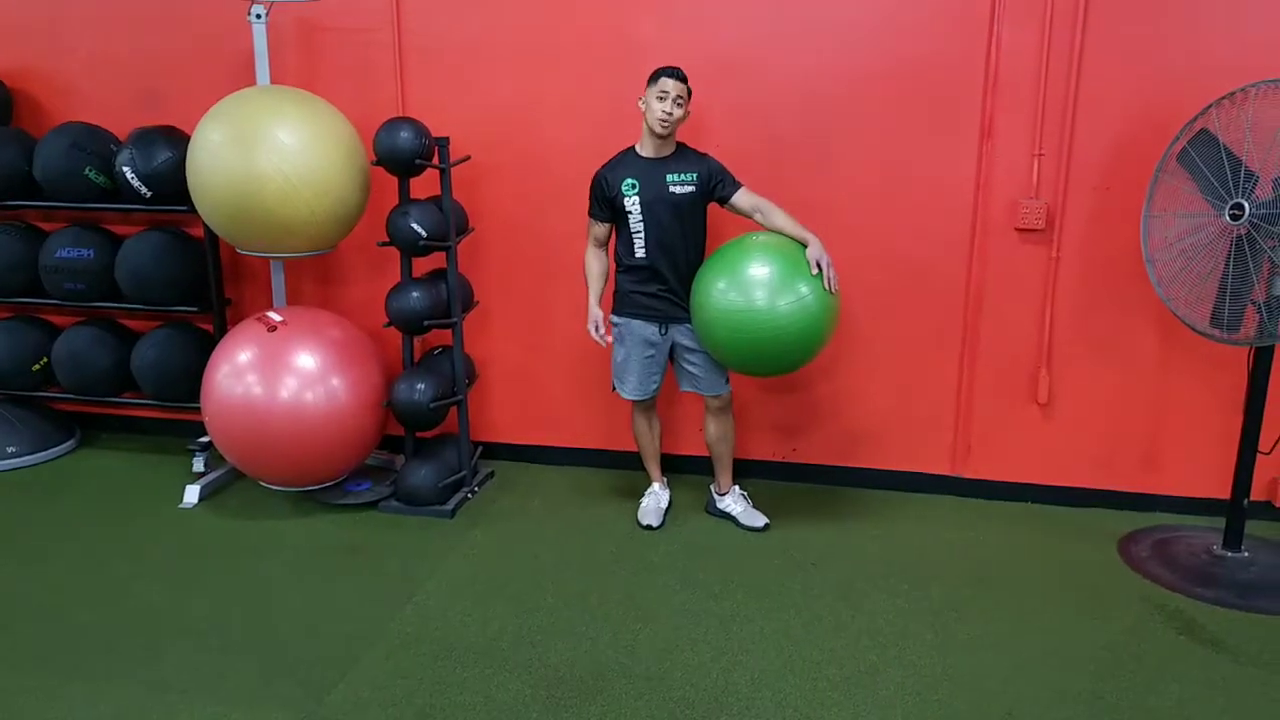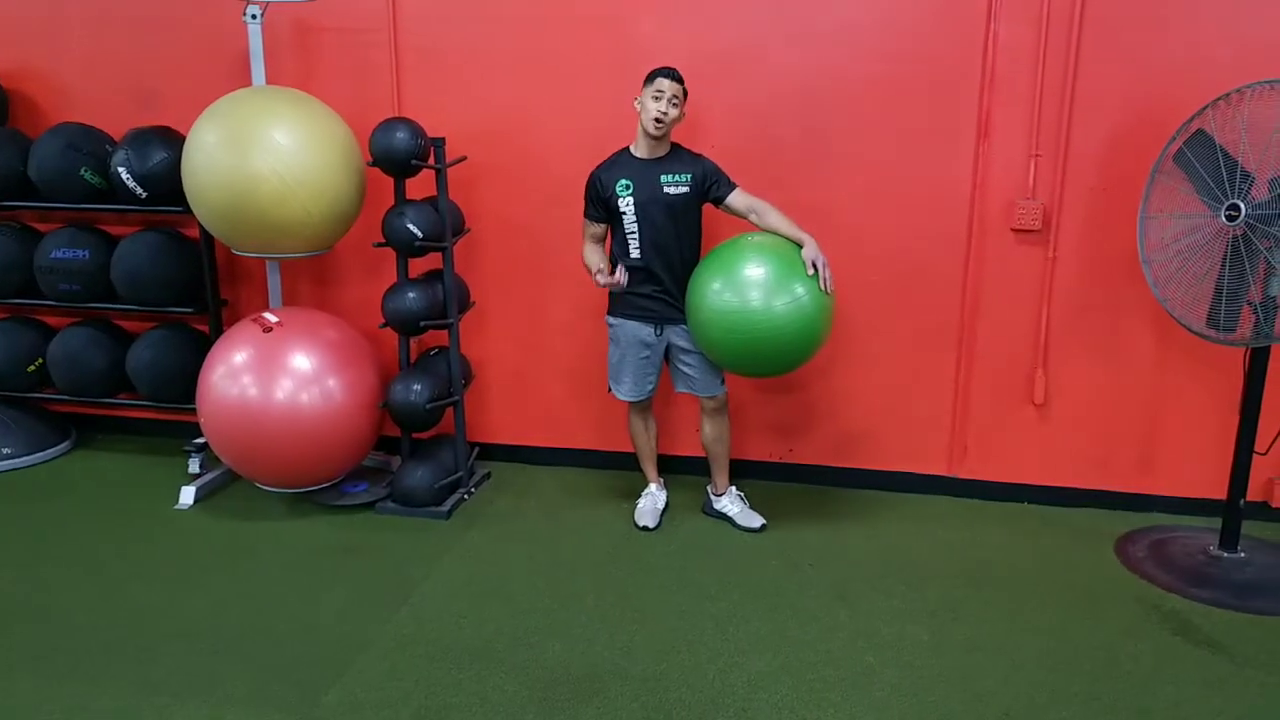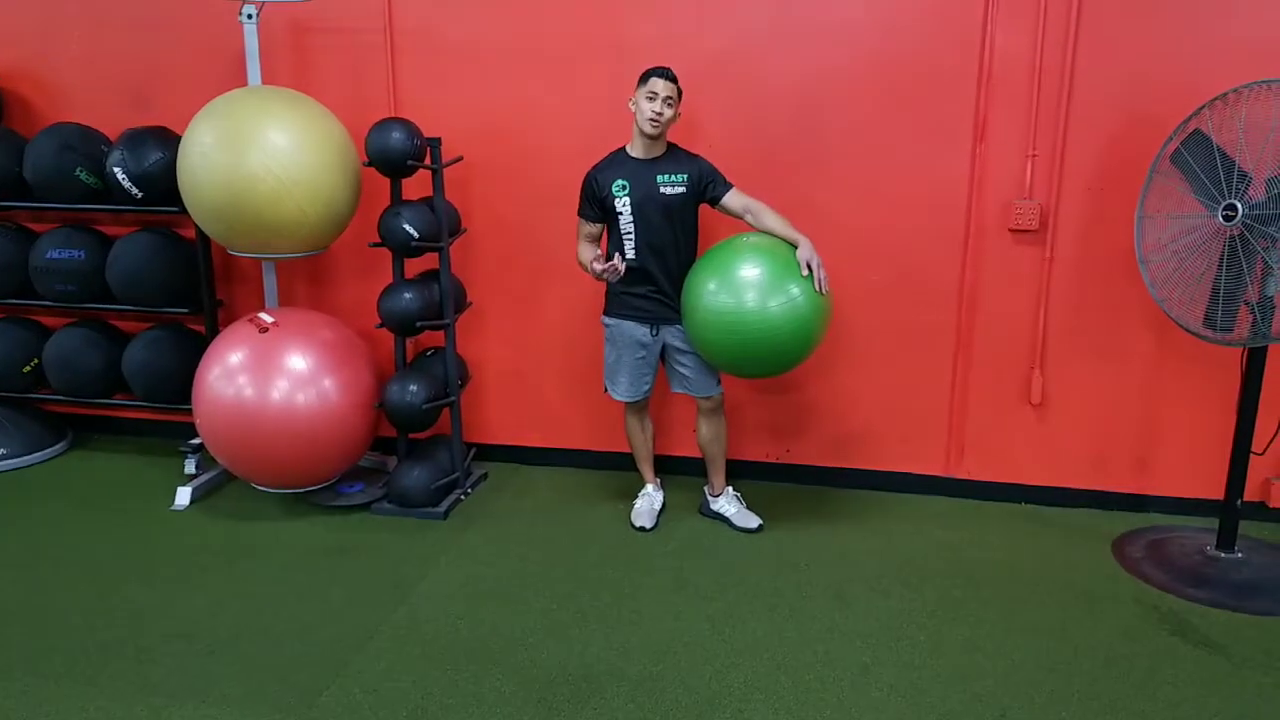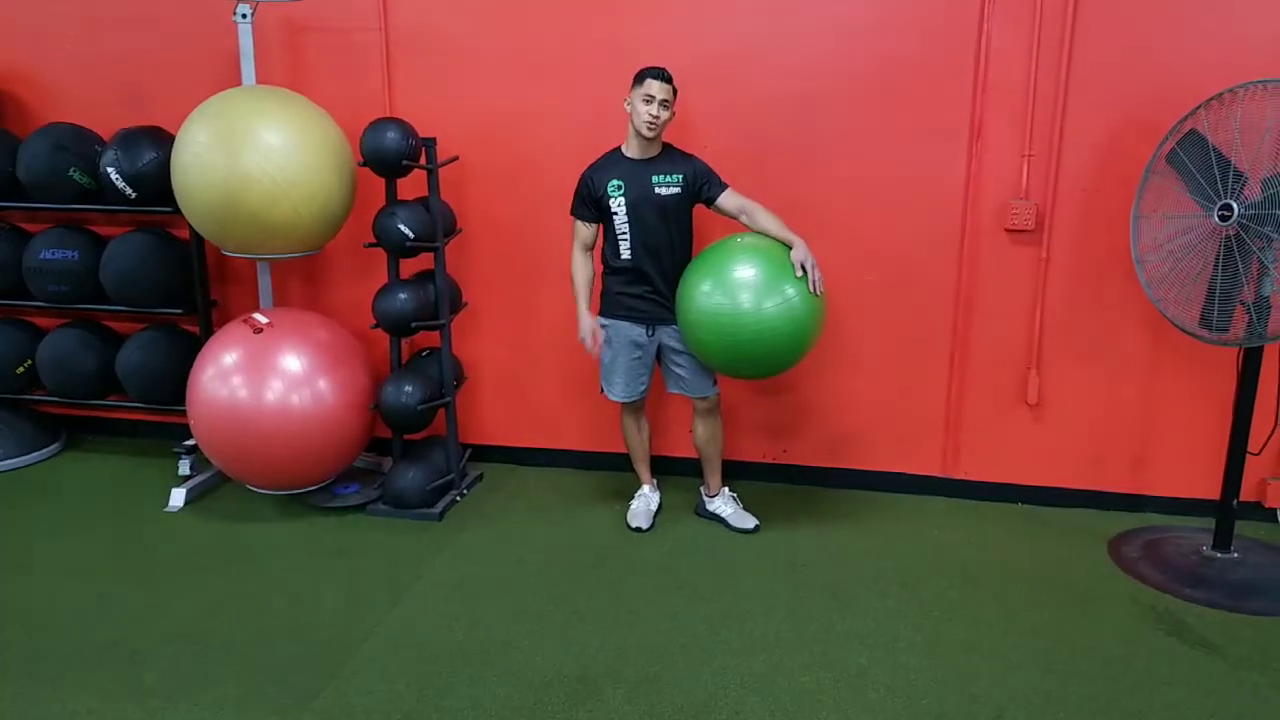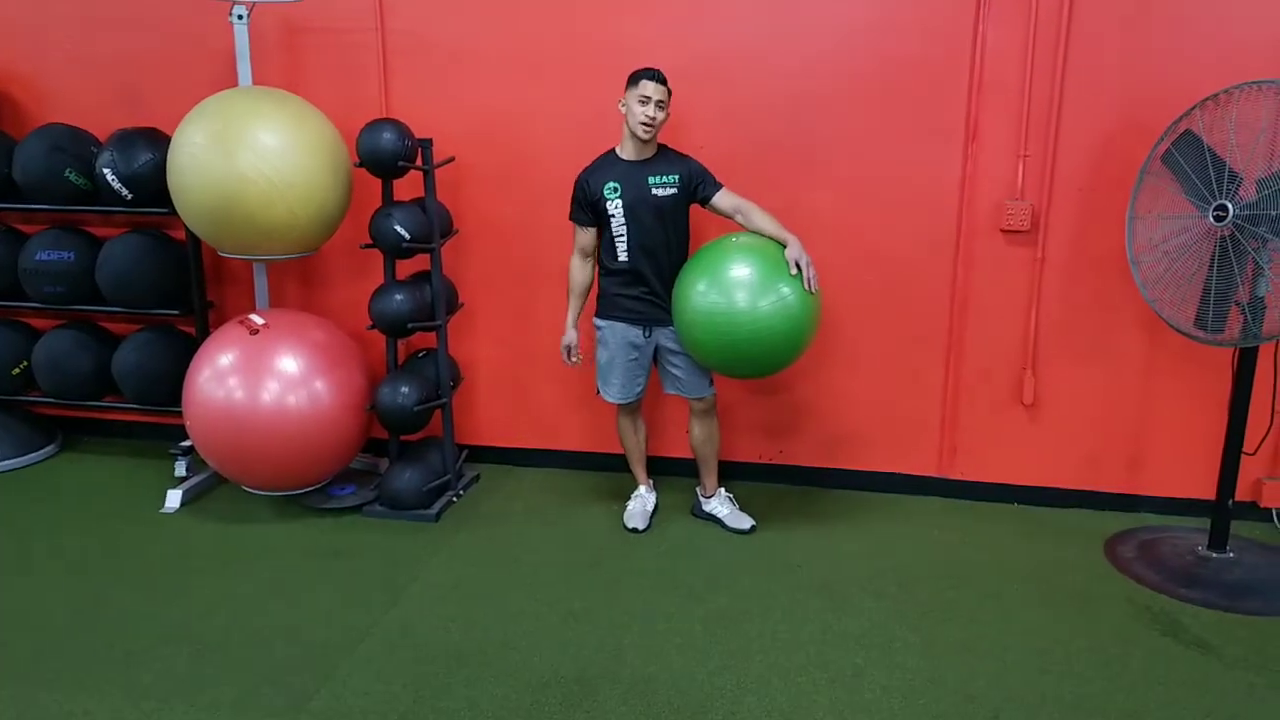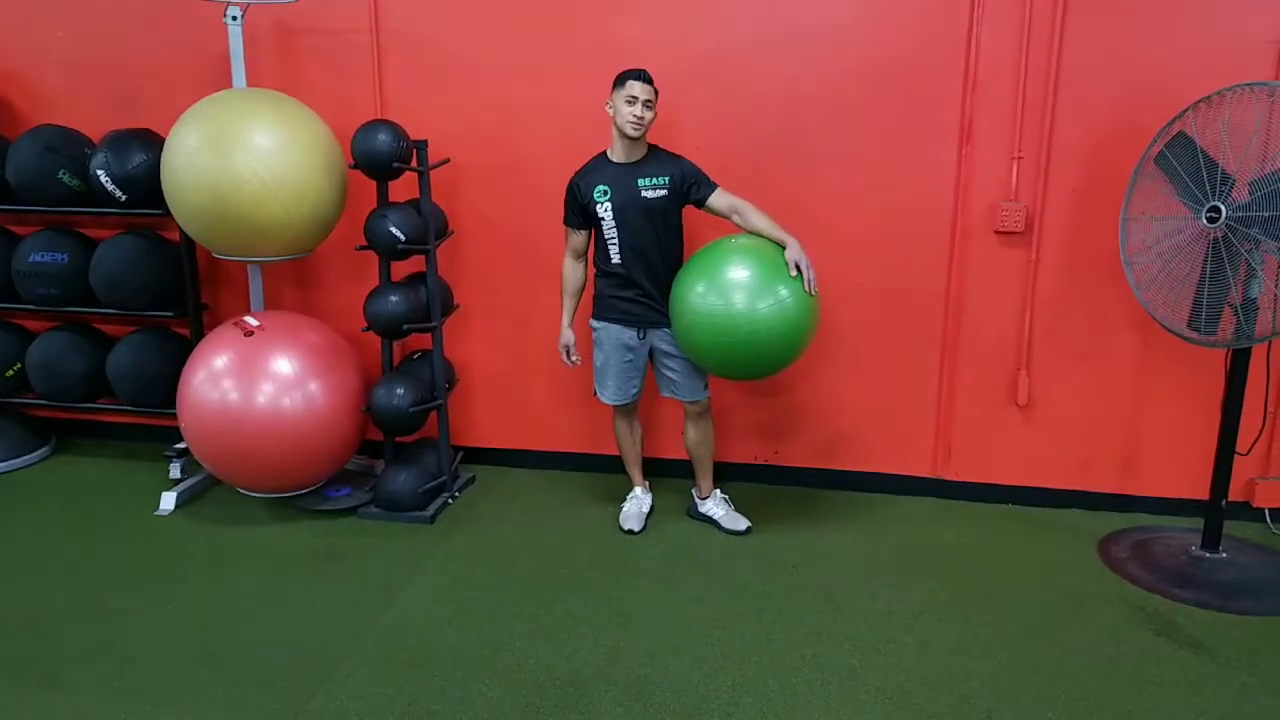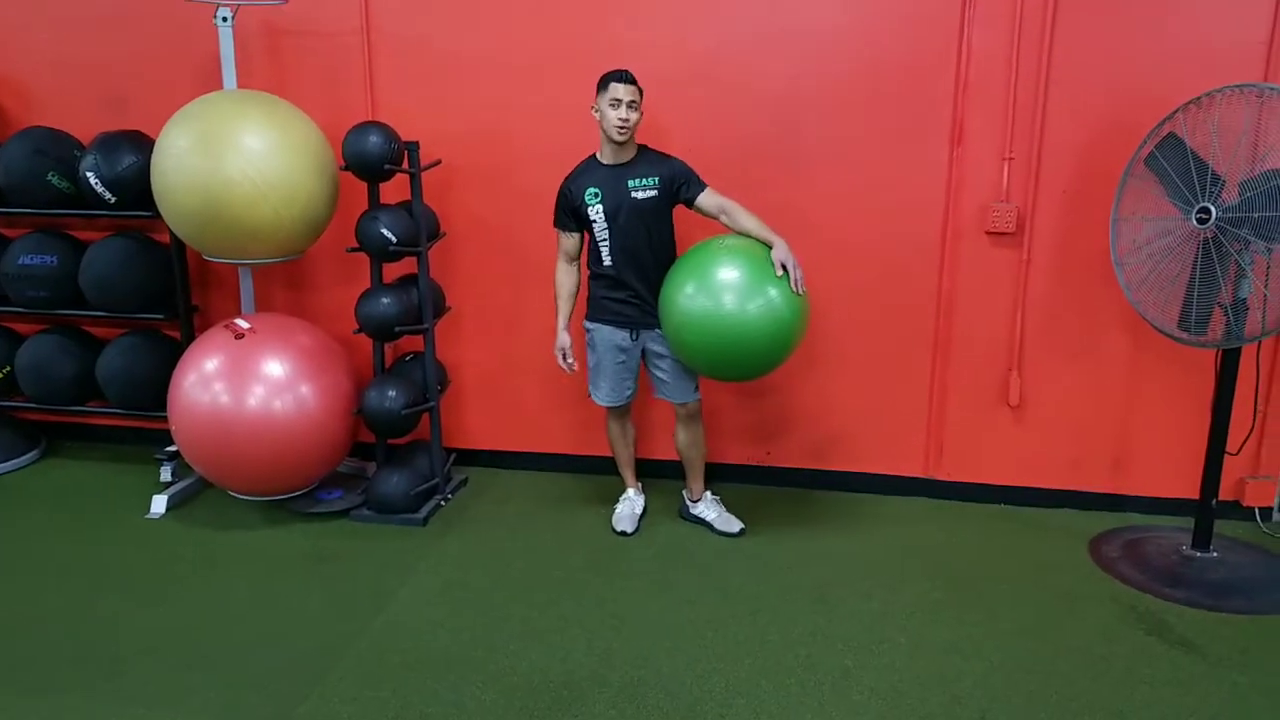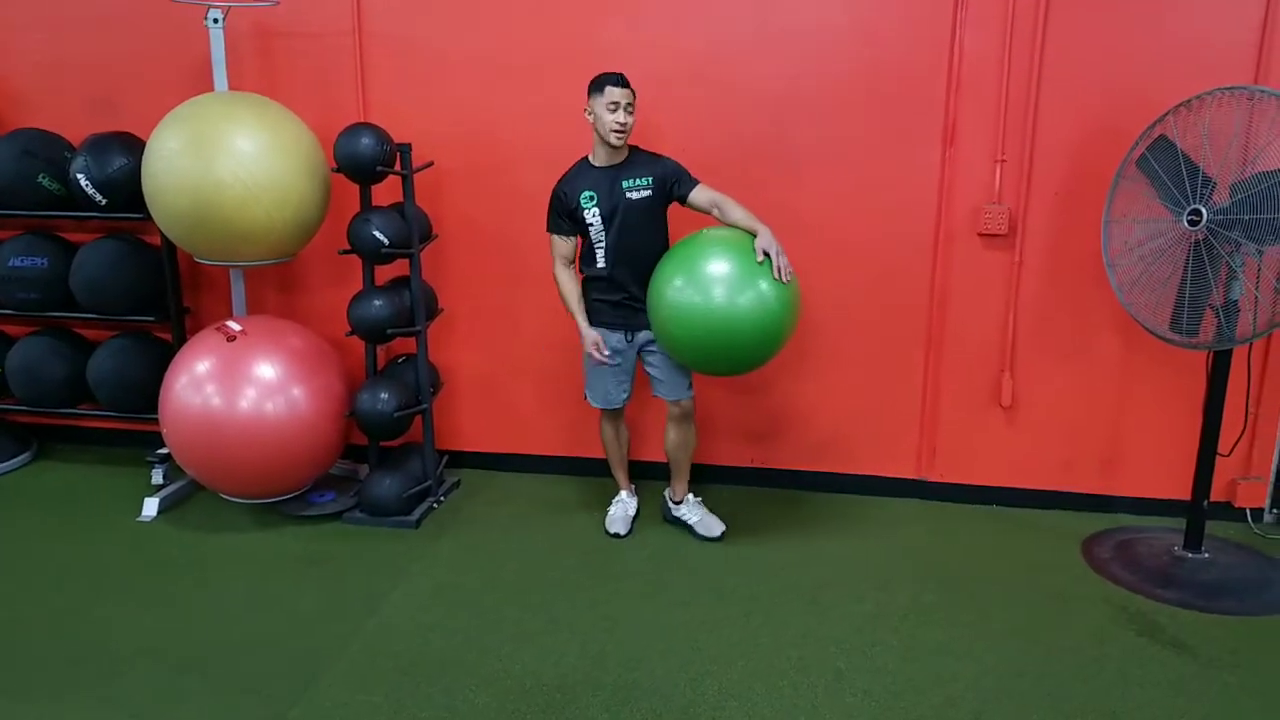
dt=0.2s
person 1, frame 1
left shoulder: (701, 168)
right shoulder: (611, 175)
left elbow: (757, 208)
right elbow: (597, 246)
left wrist: (810, 240)
right wrist: (593, 305)
left hip: (694, 309)
right hip: (635, 314)
left knee: (718, 399)
right knee: (642, 402)
left ankle: (724, 493)
right ankle: (657, 487)
person 1, frame 2
left shoulder: (696, 168)
right shoulder: (606, 176)
left elbow: (752, 208)
right elbow: (592, 241)
left wrist: (805, 241)
right wrist: (599, 272)
left hip: (689, 310)
right hip: (631, 314)
left knee: (714, 401)
right knee: (639, 403)
left ankle: (721, 494)
right ankle: (653, 488)
person 1, frame 3
left shoulder: (692, 168)
right shoulder: (602, 176)
left elbow: (748, 208)
right elbow: (586, 241)
left wrist: (801, 241)
right wrist: (595, 264)
left hip: (687, 310)
right hip: (628, 315)
left knee: (710, 401)
right knee: (635, 403)
left ankle: (718, 495)
right ankle: (650, 489)
person 1, frame 4
left shoulder: (688, 168)
right shoulder: (597, 176)
left elbow: (743, 209)
right elbow: (582, 249)
left wrist: (796, 243)
right wrist: (584, 312)
left hip: (681, 311)
right hip: (623, 316)
left knee: (706, 401)
right knee: (630, 403)
left ankle: (714, 495)
right ankle: (647, 489)
person 1, frame 5
left shoulder: (683, 169)
right shoulder: (593, 178)
left elbow: (738, 208)
right elbow: (582, 256)
left wrist: (790, 241)
right wrist: (570, 324)
left hip: (678, 312)
right hip: (619, 317)
left knee: (703, 402)
right knee: (627, 405)
left ankle: (710, 496)
right ankle: (643, 490)
person 1, frame 6
left shoulder: (675, 170)
right shoulder: (585, 182)
left elbow: (733, 208)
right elbow: (575, 257)
left wrist: (789, 242)
right wrist: (566, 323)
left hip: (673, 314)
right hip: (614, 319)
left knee: (697, 405)
right knee: (623, 407)
left ankle: (706, 497)
right ankle: (639, 491)
person 1, frame 7
left shoulder: (665, 169)
right shoulder: (576, 185)
left elbow: (722, 209)
right elbow: (567, 261)
left wrist: (776, 241)
right wrist: (561, 327)
left hip: (666, 315)
right hip: (608, 321)
left knee: (687, 407)
right knee: (616, 408)
left ankle: (698, 499)
right ankle: (631, 493)
person 1, frame 8
left shoulder: (658, 169)
right shoulder: (569, 188)
left elbow: (715, 203)
right elbow: (563, 264)
left wrist: (761, 230)
right wrist: (583, 326)
right hip: (605, 321)
left knee: (681, 406)
right knee: (611, 410)
left ankle: (680, 500)
right ankle: (625, 494)
